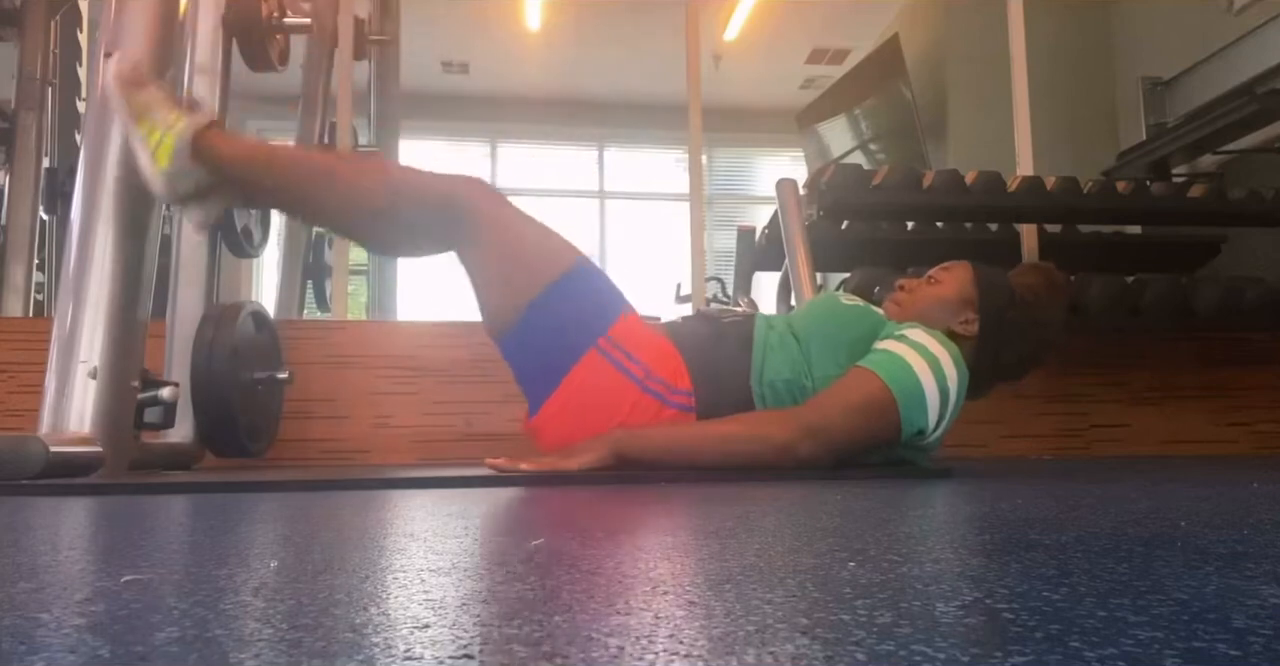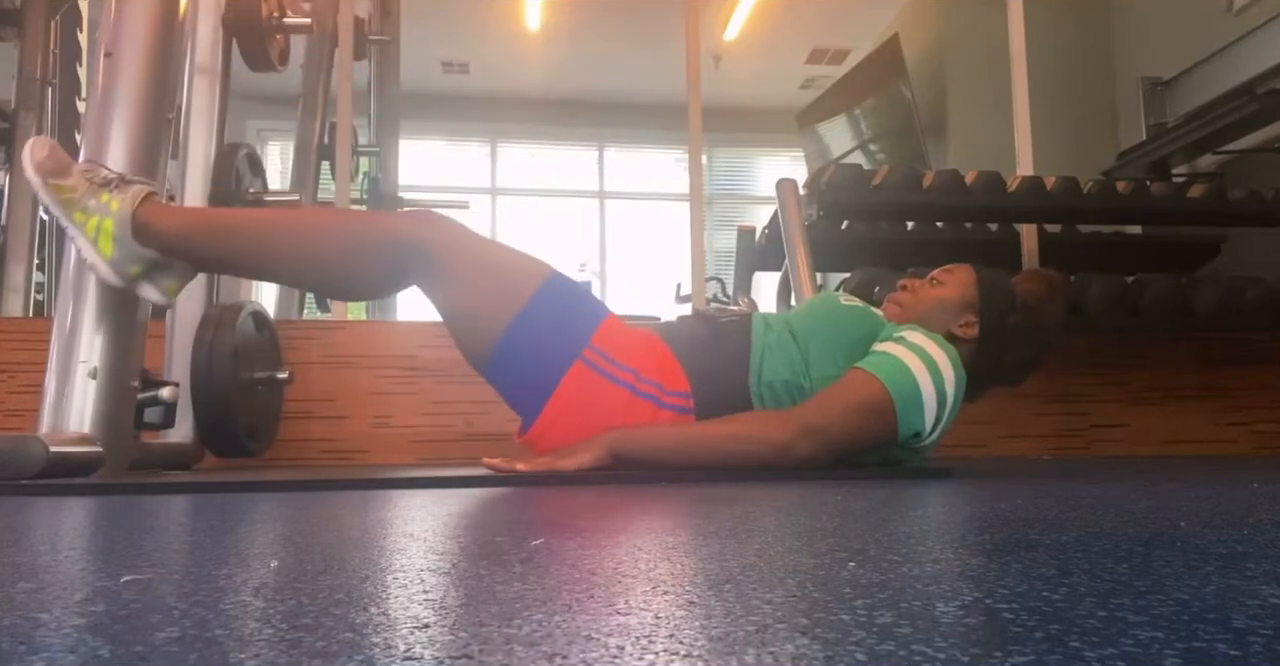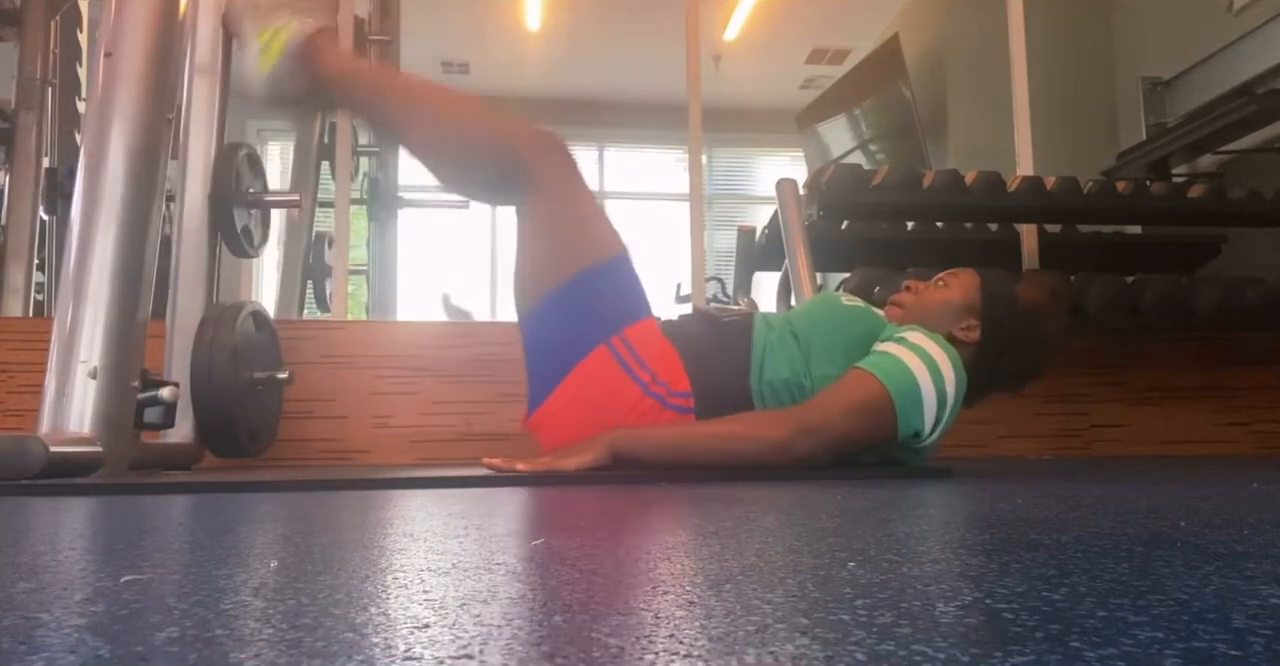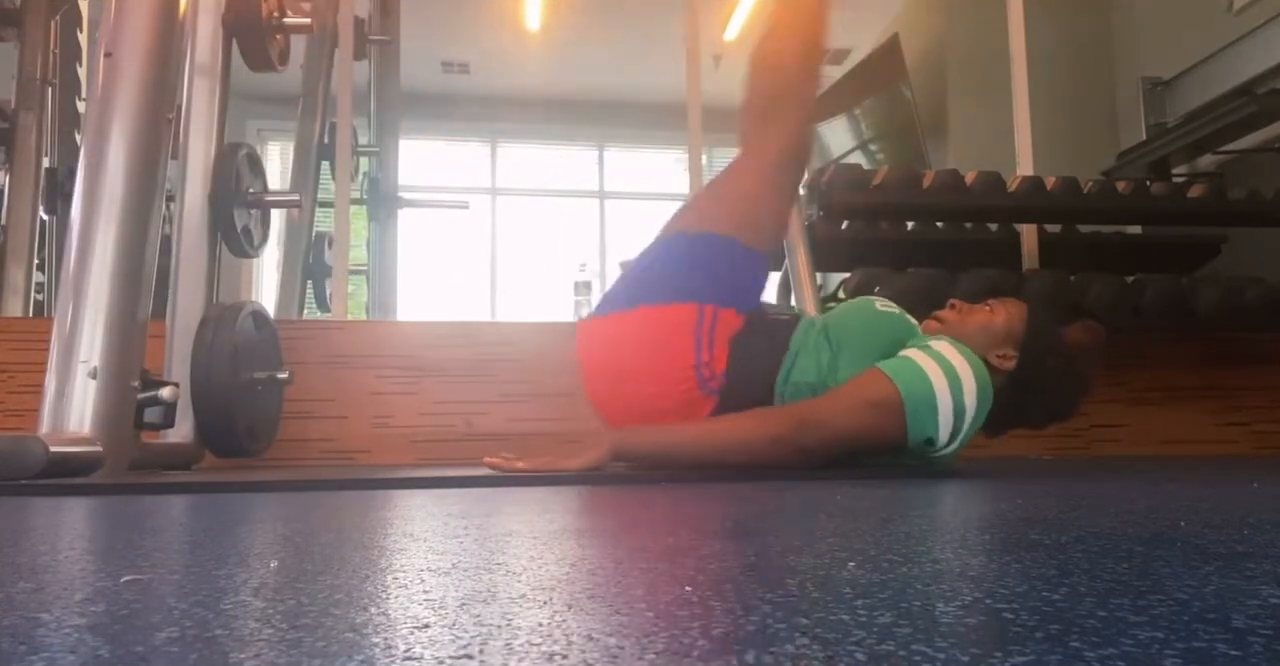
dt=0.4s
person 1, frame 1
left shoulder: (926, 364)
right shoulder: (904, 351)
left elbow: (801, 437)
left wrist: (616, 443)
left hip: (645, 401)
right hip: (653, 375)
left knee: (465, 203)
right knee: (470, 212)
left ankle: (203, 148)
right ankle: (219, 158)
person 1, frame 2
left shoulder: (926, 364)
right shoulder: (894, 347)
left elbow: (799, 433)
left wrist: (607, 445)
left hip: (641, 399)
right hip: (651, 378)
left knee: (423, 237)
right knee: (430, 242)
left ankle: (147, 226)
right ankle: (164, 238)
person 1, frame 3
left shoulder: (928, 364)
right shoulder: (907, 343)
left elbow: (804, 433)
left wrist: (610, 446)
left hip: (640, 397)
right hip: (665, 375)
left knee: (537, 159)
right knee: (540, 175)
person 1, frame 4
left shoulder: (952, 375)
right shoulder: (940, 363)
left elbow: (804, 431)
left wrist: (614, 445)
left hip: (666, 361)
right hip: (677, 362)
left knee: (778, 139)
